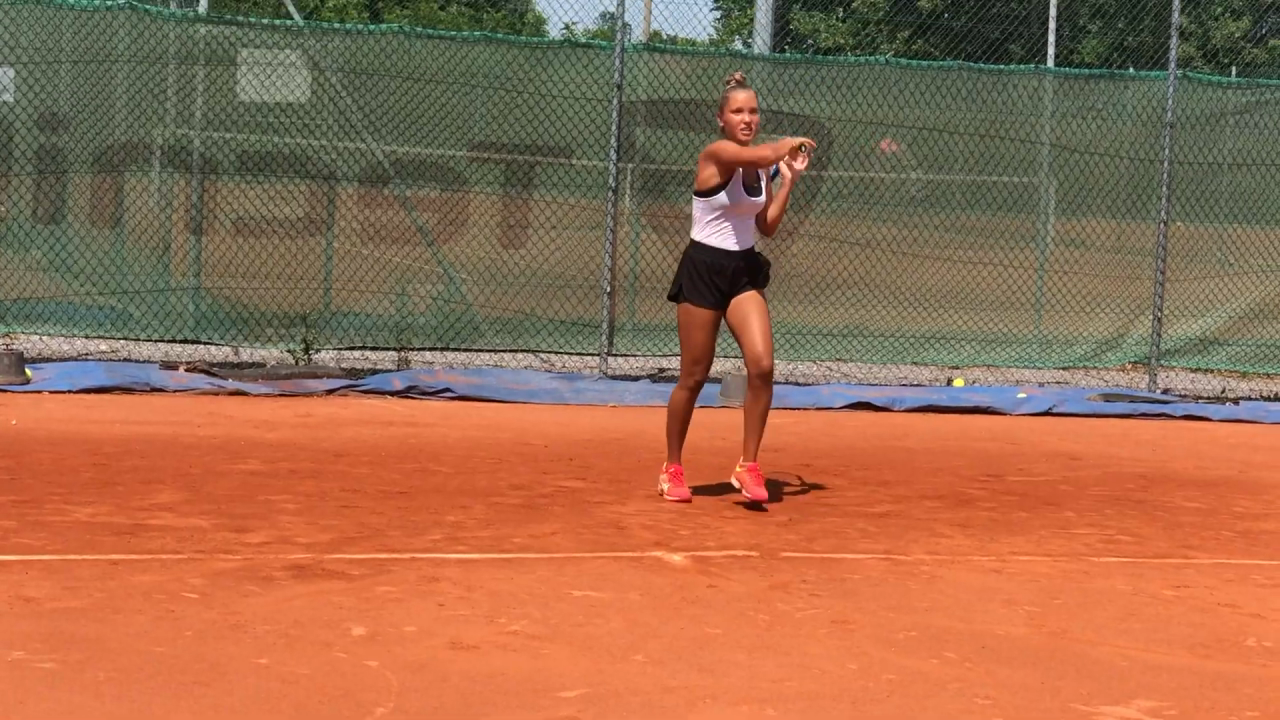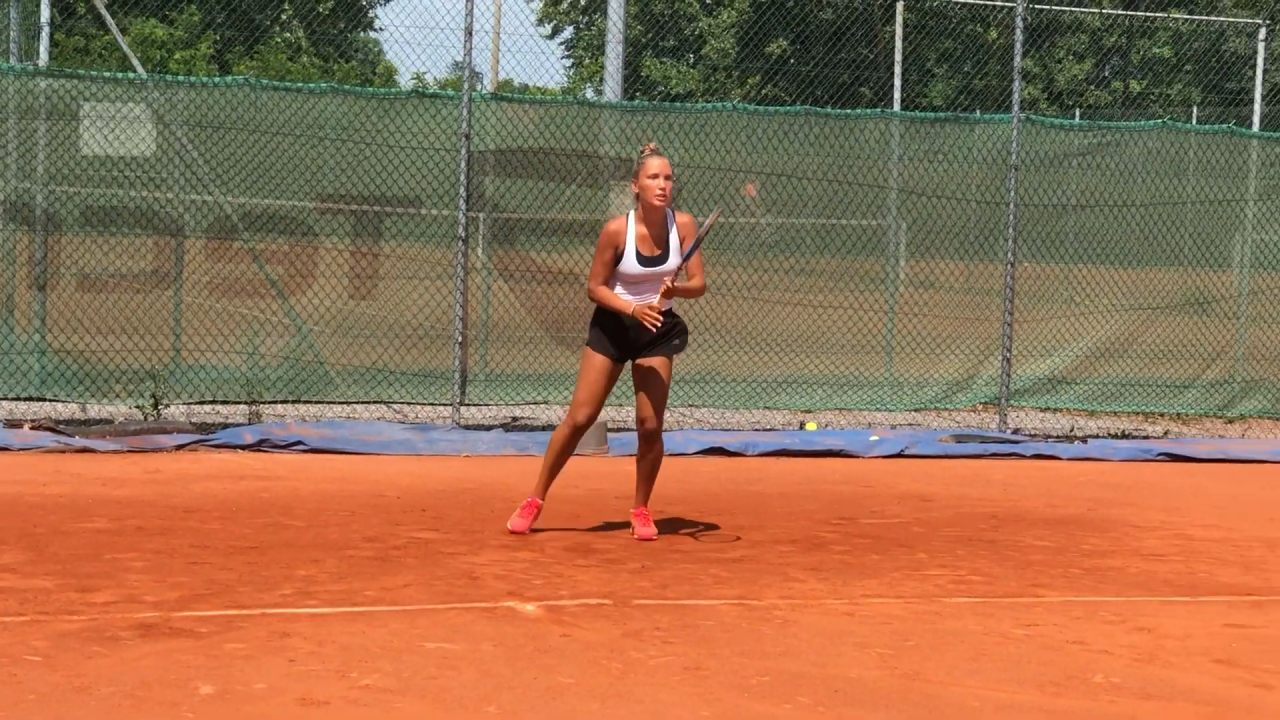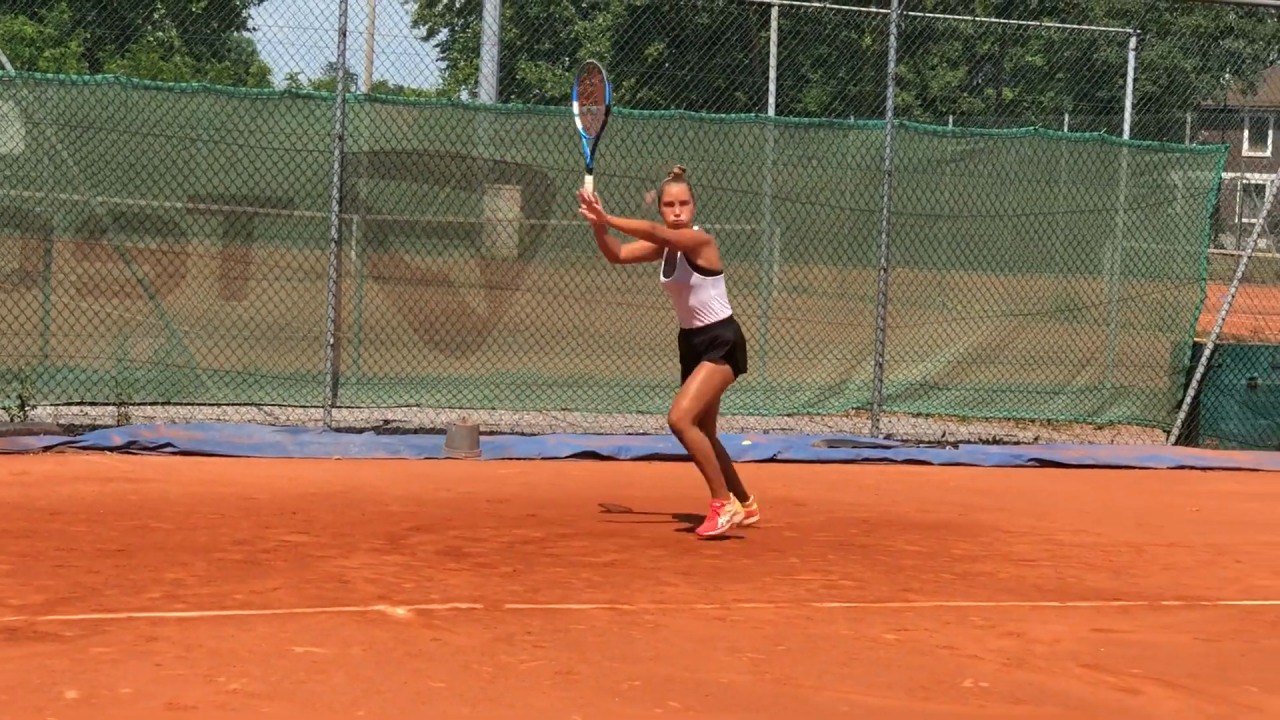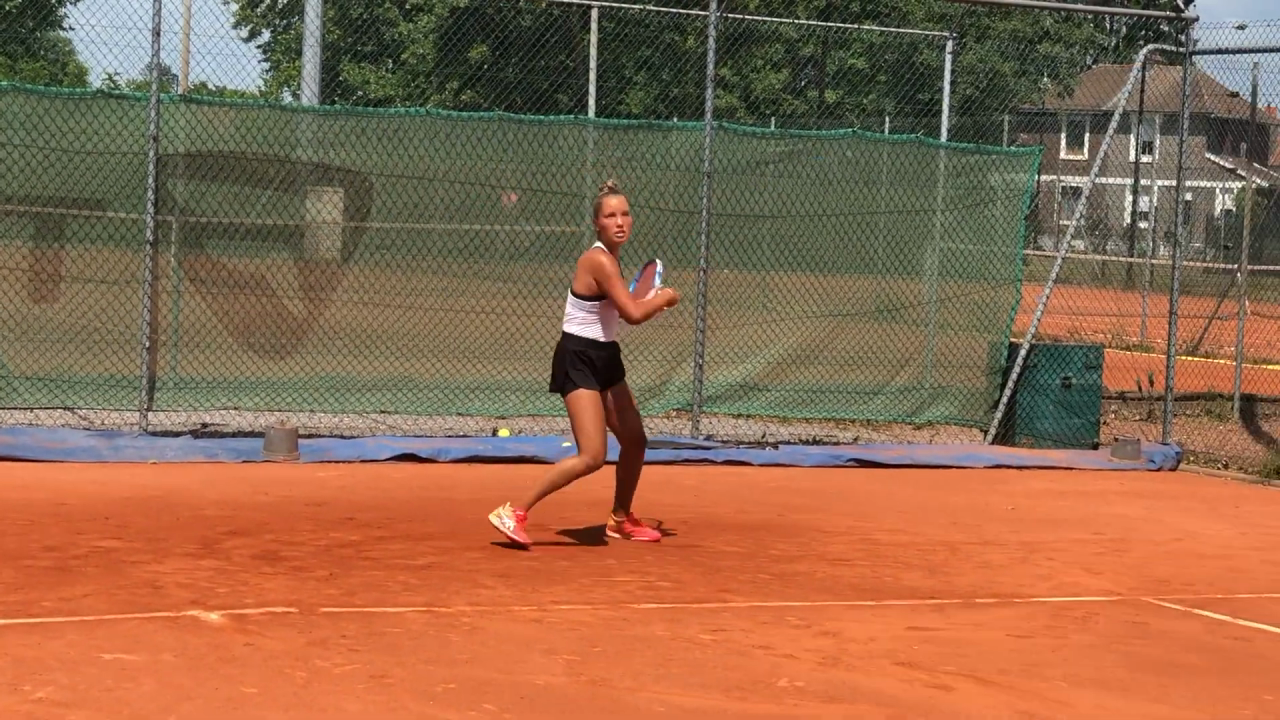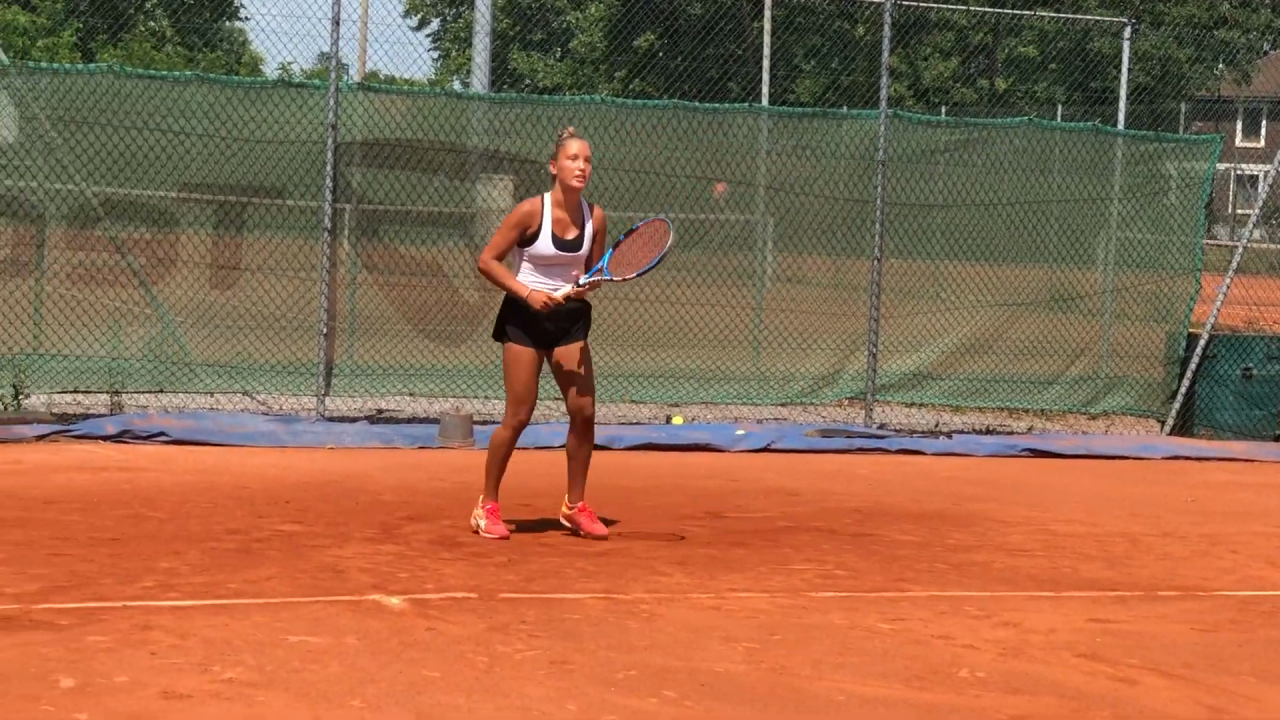
dt=1s
person 1, frame 1
left shoulder: (758, 164)
right shoulder: (716, 154)
left elbow: (767, 227)
right elbow: (761, 154)
left wrist: (791, 176)
right wrist: (793, 144)
left hip: (744, 270)
right hip: (704, 269)
left knee: (762, 365)
right knee: (694, 378)
left ankle: (748, 467)
right ankle: (672, 469)
person 1, frame 2
left shoulder: (684, 224)
right shoulder: (615, 229)
left elbow: (699, 283)
right elbow: (595, 287)
left wrist: (676, 288)
right wrist: (633, 308)
left hip: (657, 330)
right hip: (613, 326)
left knee: (650, 425)
right knee: (578, 419)
left ankle: (641, 510)
right ankle: (534, 500)
person 1, frame 3
left shoulder: (699, 240)
right shoulder: (663, 243)
left elbow: (655, 230)
right elbow: (617, 255)
left wrist: (607, 219)
right wrist: (599, 224)
left hip: (720, 342)
right hip: (693, 342)
left knee: (680, 418)
right knee: (701, 434)
left ankle: (724, 501)
right ankle: (743, 504)
person 1, frame 4
left shoulder: (610, 261)
right shoulder: (598, 260)
right elbow: (633, 313)
left wrist: (660, 299)
right wrist: (664, 299)
left hip: (603, 359)
right hip: (579, 360)
left knee: (636, 441)
right knee: (592, 457)
left ankle: (621, 519)
right ankle: (514, 511)
person 1, frame 5
left shoulder: (596, 217)
right shoulder: (529, 211)
right elbow: (486, 261)
left wrist: (586, 285)
right wrist: (527, 293)
left hip: (568, 317)
right hip: (525, 316)
left knee: (584, 413)
right knee: (518, 417)
left ankle: (576, 506)
right ankle: (487, 506)
